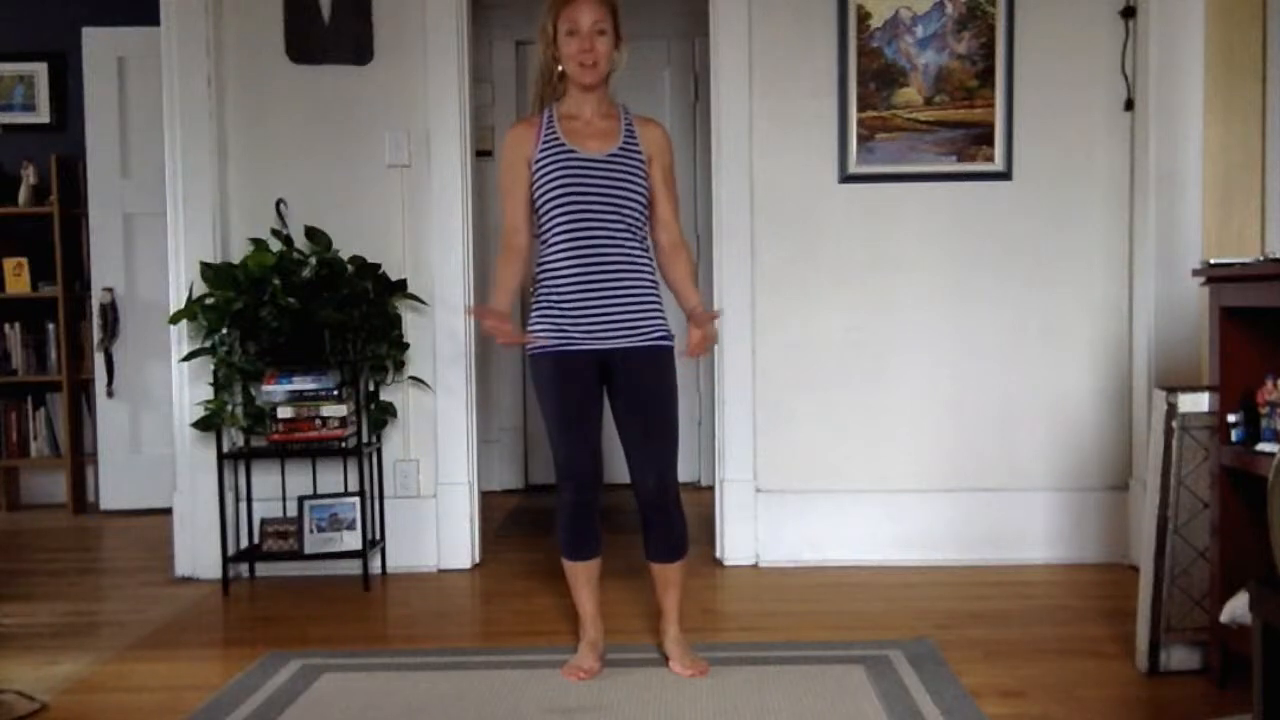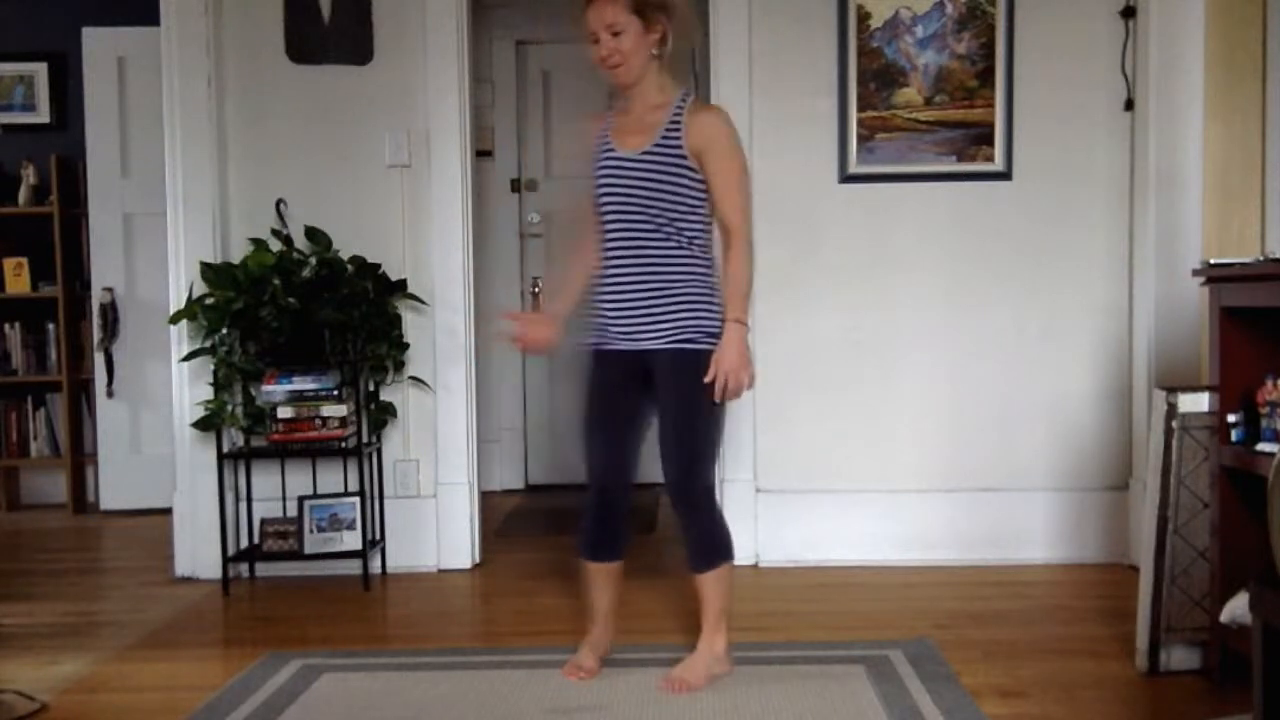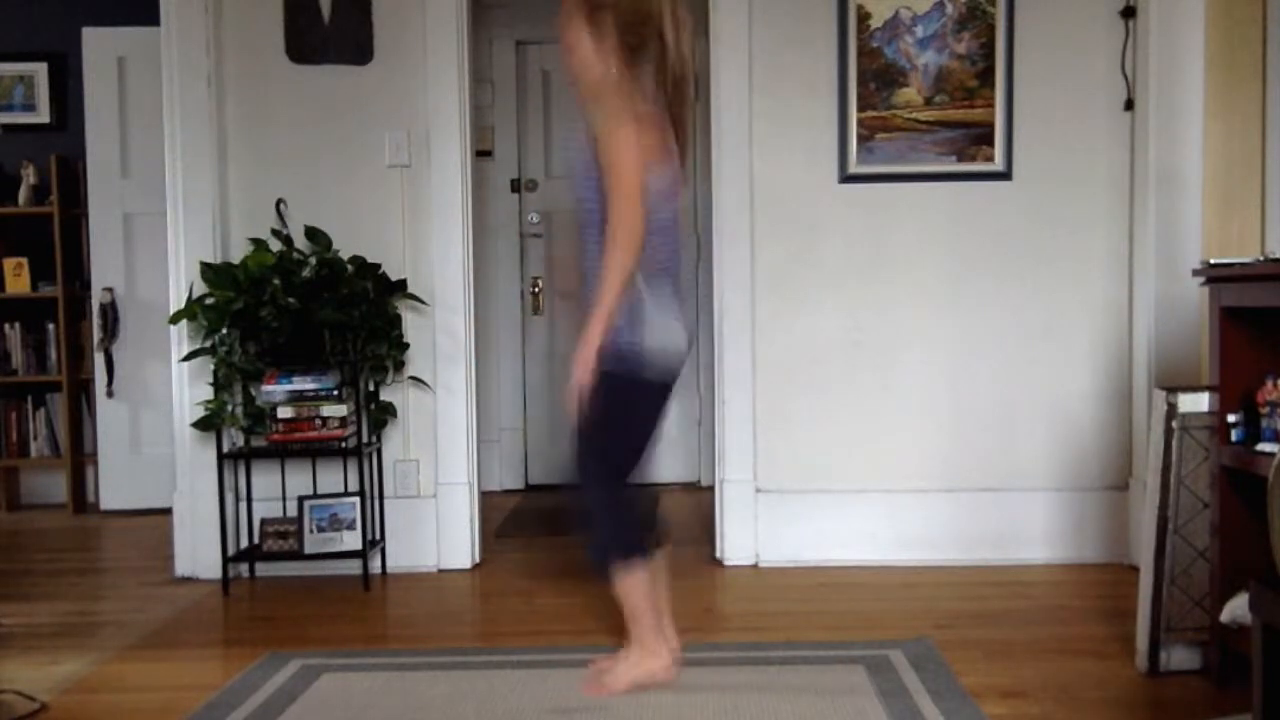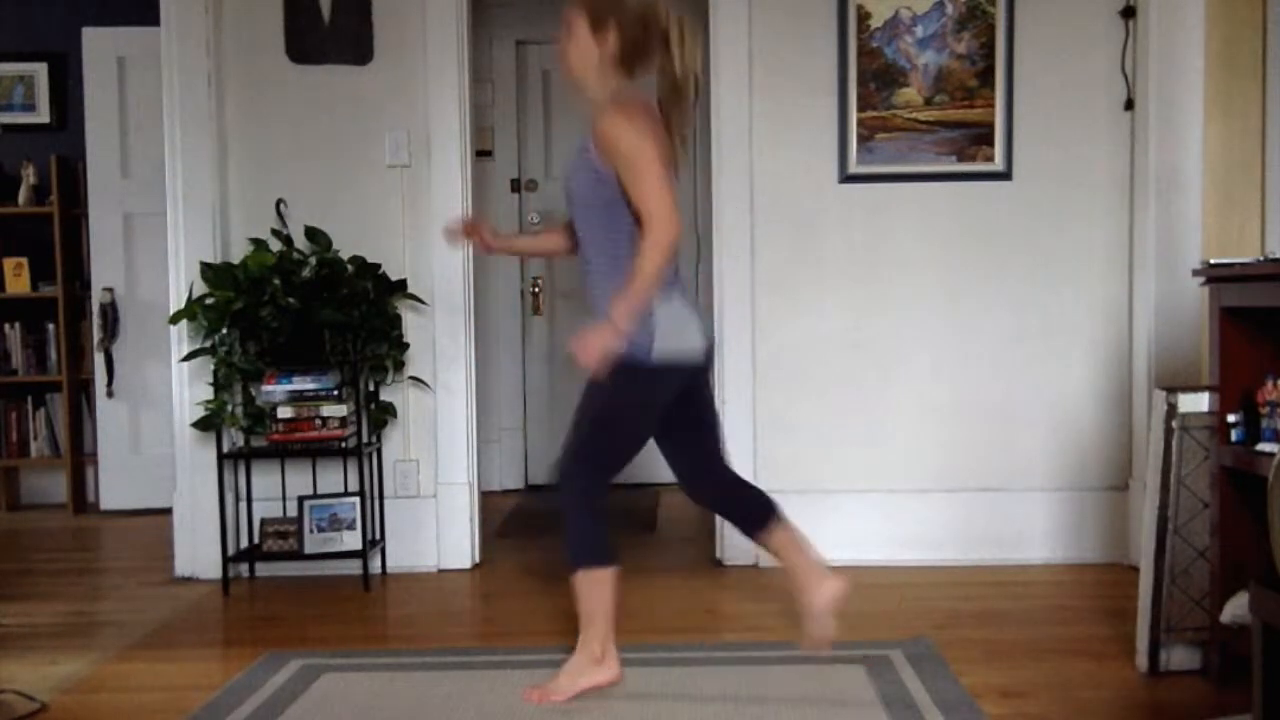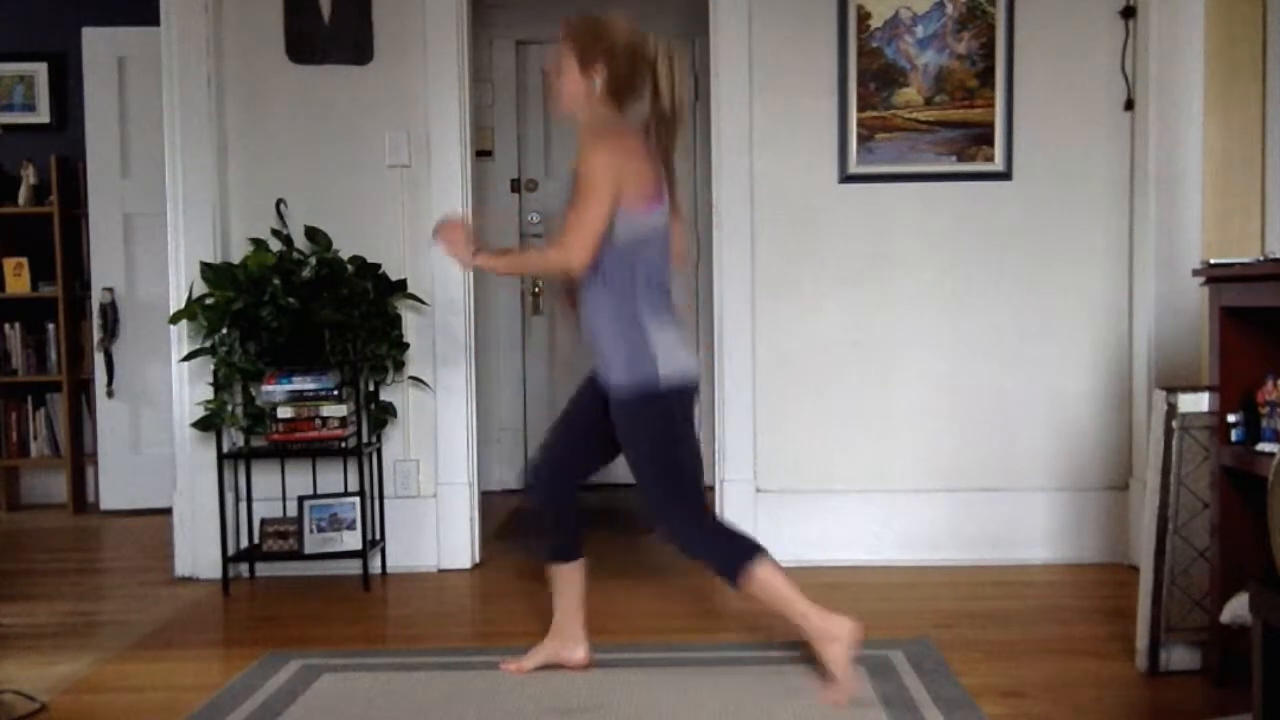
dt=1s
person 1, frame 1
left shoulder: (648, 136)
right shoulder: (527, 138)
left elbow: (669, 238)
right elbow: (516, 239)
left wrist: (697, 311)
right wrist: (499, 309)
left hip: (640, 335)
right hip: (560, 338)
left knee: (657, 483)
right knee: (577, 484)
left ankle: (672, 630)
right ankle: (590, 634)
person 1, frame 2
left shoulder: (702, 124)
right shoulder: (604, 129)
left elbow: (736, 234)
left wrist: (734, 329)
right wrist: (555, 313)
left hip: (686, 336)
right hip: (616, 339)
left knee: (687, 486)
right knee: (604, 481)
left ankle: (714, 645)
right ankle: (600, 627)
person 1, frame 3
left shoulder: (617, 109)
right shoulder: (641, 105)
left elbow: (626, 230)
left wrist: (592, 333)
left hip: (635, 334)
right hip: (650, 329)
left knee: (599, 483)
right knee: (610, 478)
left ankle: (652, 647)
right ankle: (653, 634)
person 1, frame 4
left shoulder: (619, 118)
right shoulder: (617, 119)
left elbow: (662, 232)
right elbow: (590, 235)
left wrist: (612, 327)
right wrist: (503, 244)
left hip: (651, 344)
right hip: (669, 343)
left knee: (578, 486)
right knee: (705, 478)
left ankle: (594, 656)
right ankle: (813, 579)
person 1, frame 5
left shoulder: (604, 149)
right shoulder: (639, 147)
left elbow: (573, 254)
right elbow: (673, 249)
left wrist: (483, 257)
left hip: (649, 374)
right hip: (623, 370)
left knee: (686, 521)
right knee: (546, 482)
left ankle: (824, 628)
right ankle: (567, 637)
